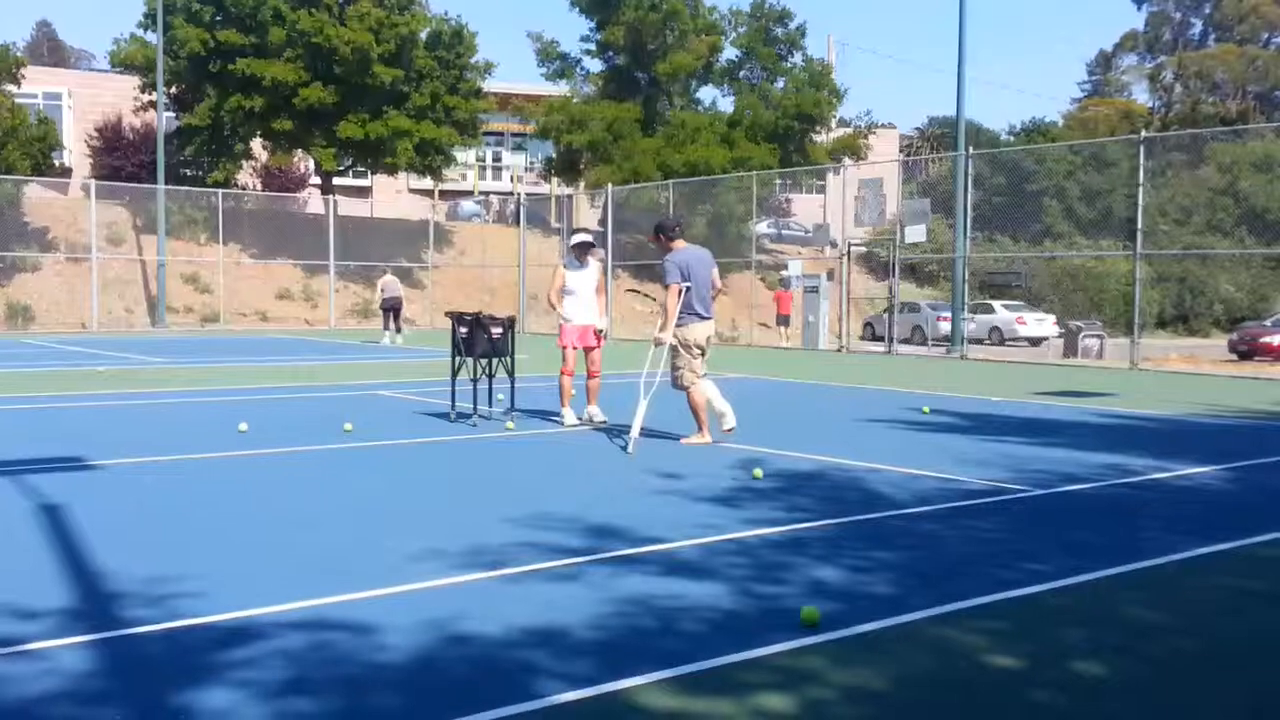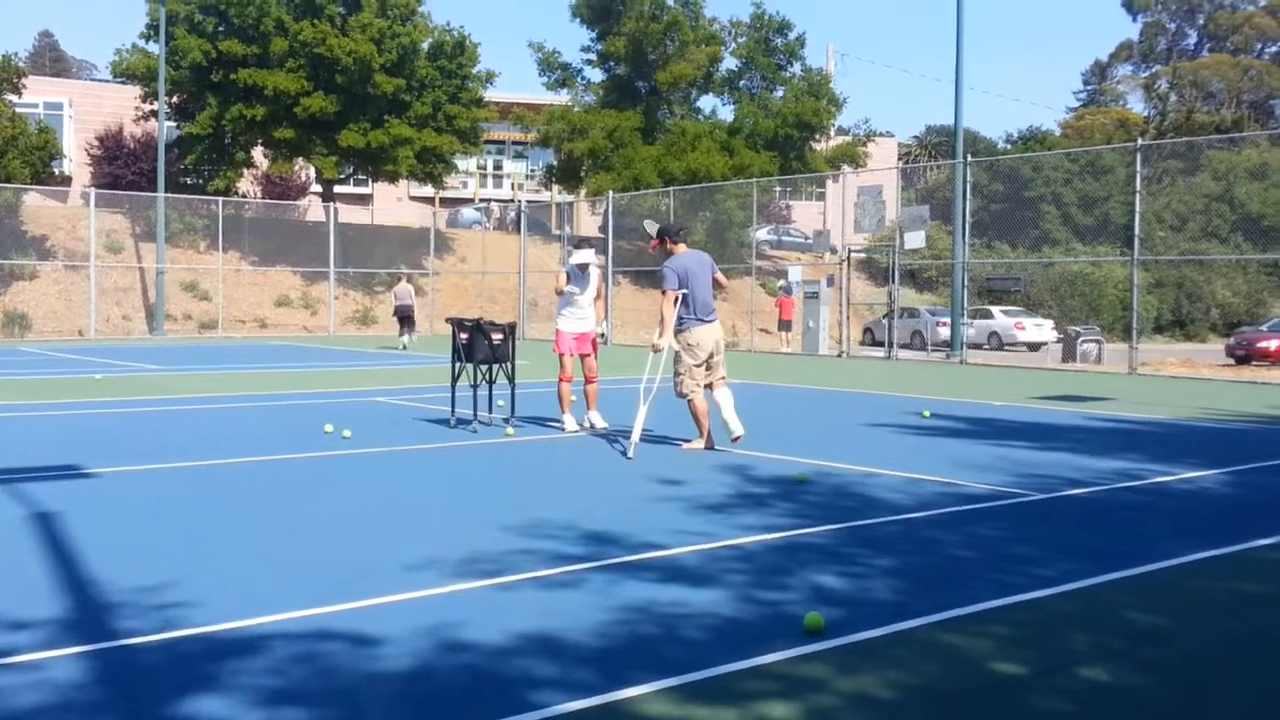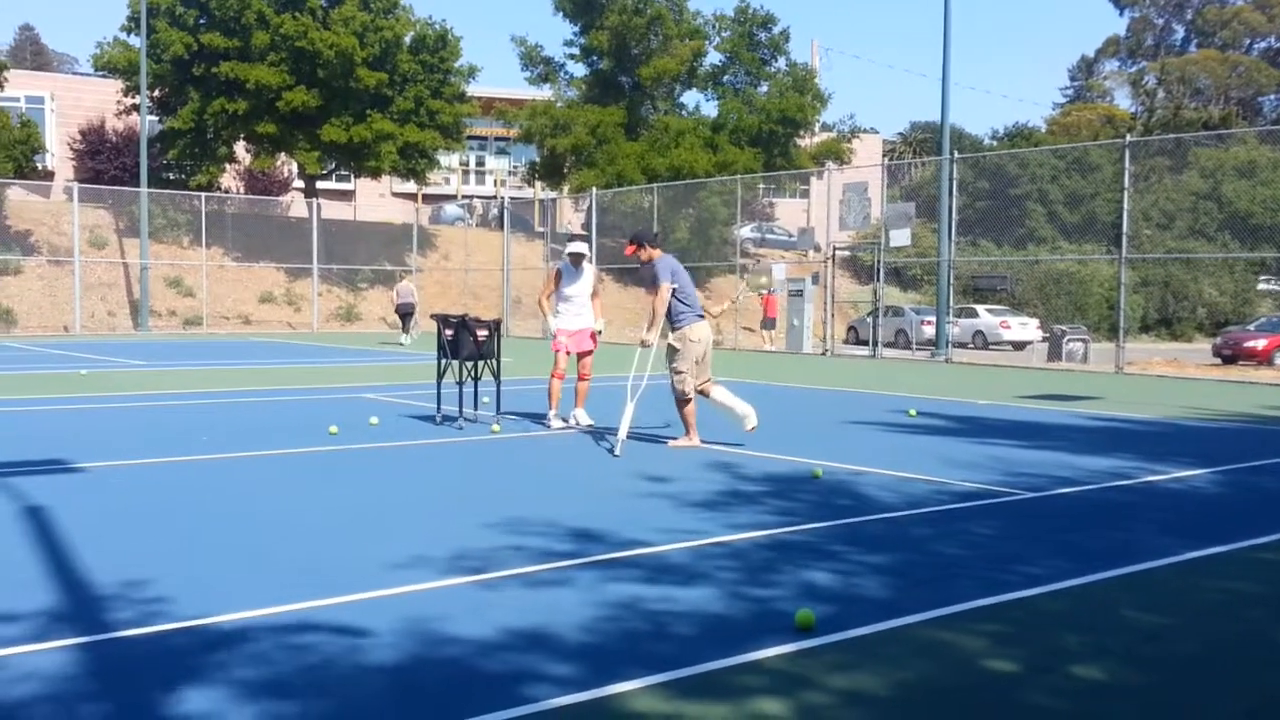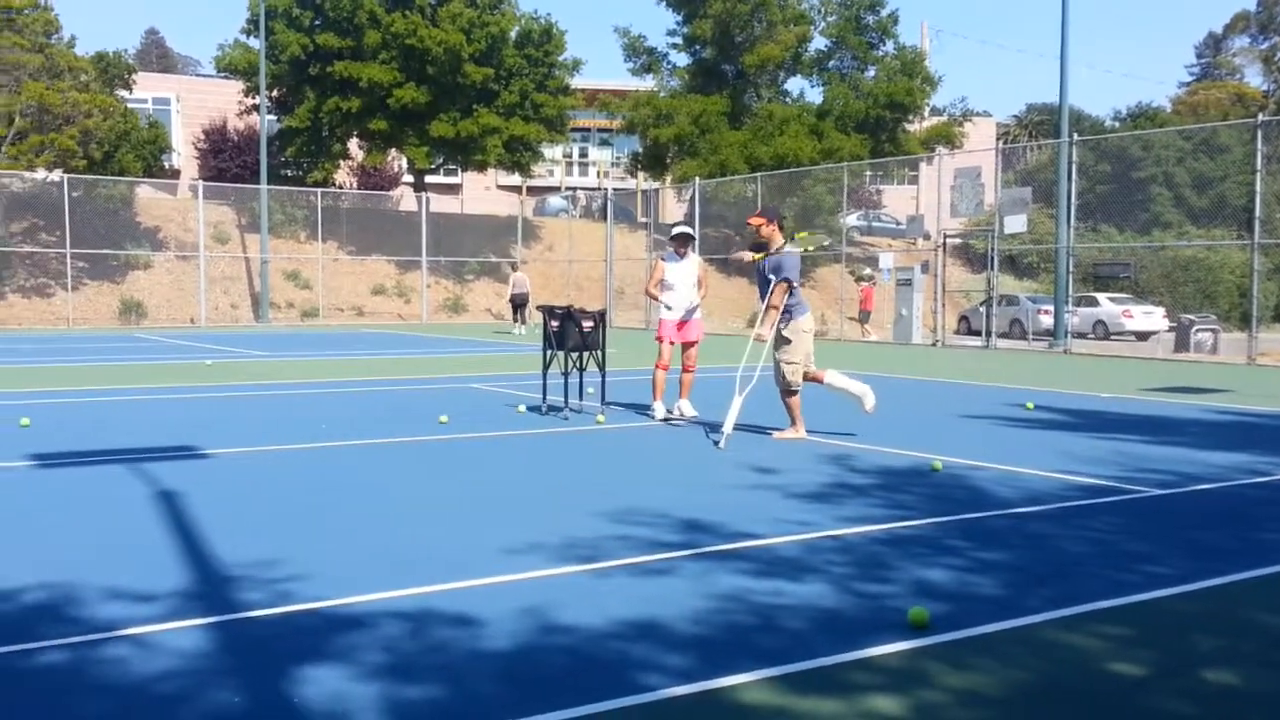
dt=1s
person 1, frame 1
left shoulder: (672, 260)
right shoulder: (705, 253)
left elbow: (672, 296)
right elbow: (717, 287)
left wrist: (666, 330)
left hip: (687, 327)
right hip: (706, 323)
left knee: (690, 382)
right knee: (698, 376)
left ankle: (703, 433)
right ankle: (724, 412)
person 1, frame 2
left shoulder: (670, 266)
right shoulder: (704, 257)
left elbow: (668, 302)
right elbow: (723, 283)
left wrist: (664, 336)
left hip: (692, 333)
right hip: (714, 328)
left knee: (693, 389)
right knee: (717, 380)
left ankle: (704, 438)
right ankle: (733, 422)
person 1, frame 3
left shoulder: (660, 264)
right shoulder: (669, 262)
left elbow: (662, 298)
right elbow: (689, 292)
left wrist: (652, 331)
right wrist: (710, 310)
left hip: (687, 331)
right hip: (700, 327)
left knee: (682, 388)
right knee: (703, 383)
left ankle: (691, 436)
right ankle: (741, 408)
person 1, frame 4
left shoulder: (788, 255)
right shoulder: (762, 249)
left elbow: (778, 296)
right elbow: (734, 256)
left wrist: (765, 326)
right wrist: (744, 255)
left hip: (793, 323)
right hip: (787, 323)
left knee: (788, 379)
right knee: (807, 372)
left ankle: (797, 427)
right ankle: (857, 388)
person 2, frame 1
left shoulder: (597, 266)
right shoulder: (563, 268)
right elbow: (552, 294)
left wrist: (603, 318)
right wrist: (560, 311)
left hip: (592, 324)
right hip: (570, 324)
left knee: (595, 368)
right knee: (568, 368)
left ankle: (592, 409)
right ankle: (566, 411)
person 2, frame 2
left shoulder: (596, 273)
right shoulder: (566, 273)
right elbow: (558, 289)
left wrist: (600, 322)
right wrist: (565, 289)
left hip: (588, 329)
right hip: (566, 329)
left knee: (592, 374)
right knee: (566, 374)
left ankle: (592, 415)
right ankle: (567, 417)
person 2, frame 3
left shoulder: (591, 271)
right shoulder: (559, 271)
right elbow: (543, 297)
left wrist: (599, 320)
right wrist: (549, 319)
left hip: (587, 327)
right hip: (564, 327)
left knee: (585, 372)
right knee: (559, 370)
left ankle: (578, 412)
right ankle: (553, 413)
person 2, frame 4
left shoulder: (697, 262)
right shoulder: (663, 261)
left elbow: (703, 287)
right elbow: (649, 288)
left wrist: (698, 299)
right wrist: (662, 298)
left hip: (691, 317)
right hip: (668, 318)
left knee: (690, 363)
right knee: (663, 361)
left ankle: (683, 403)
right ankle: (657, 404)
